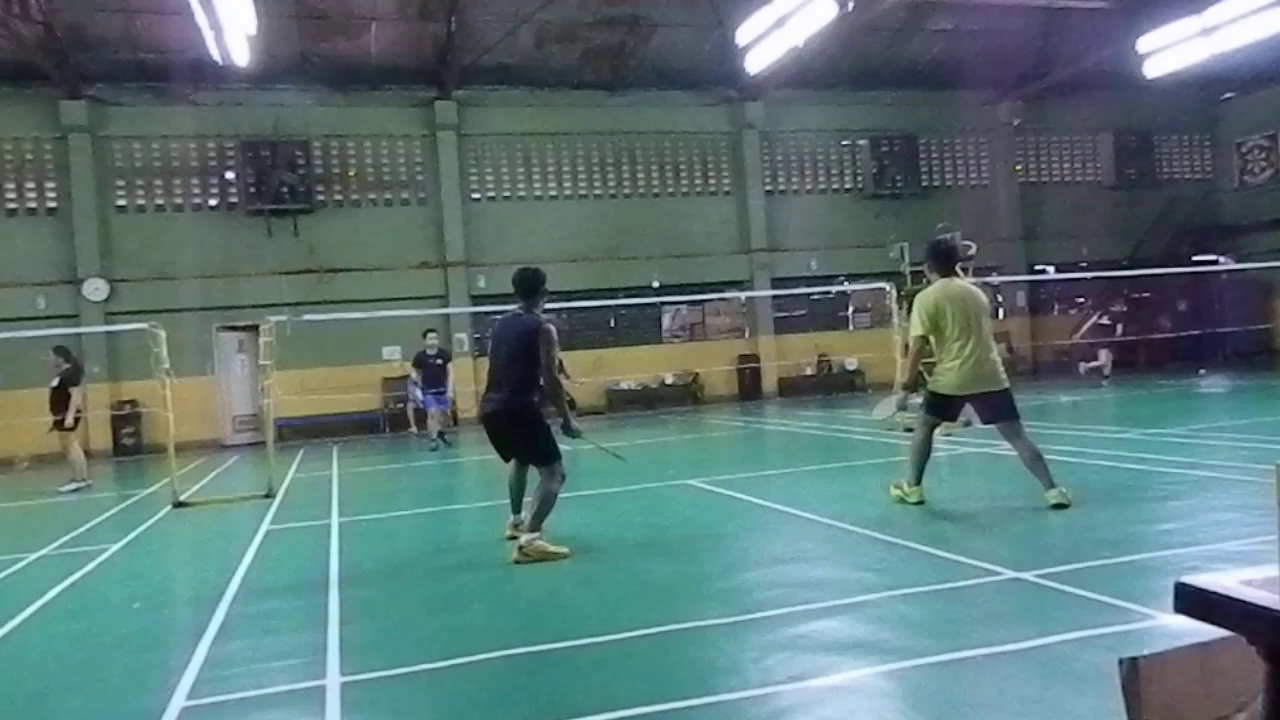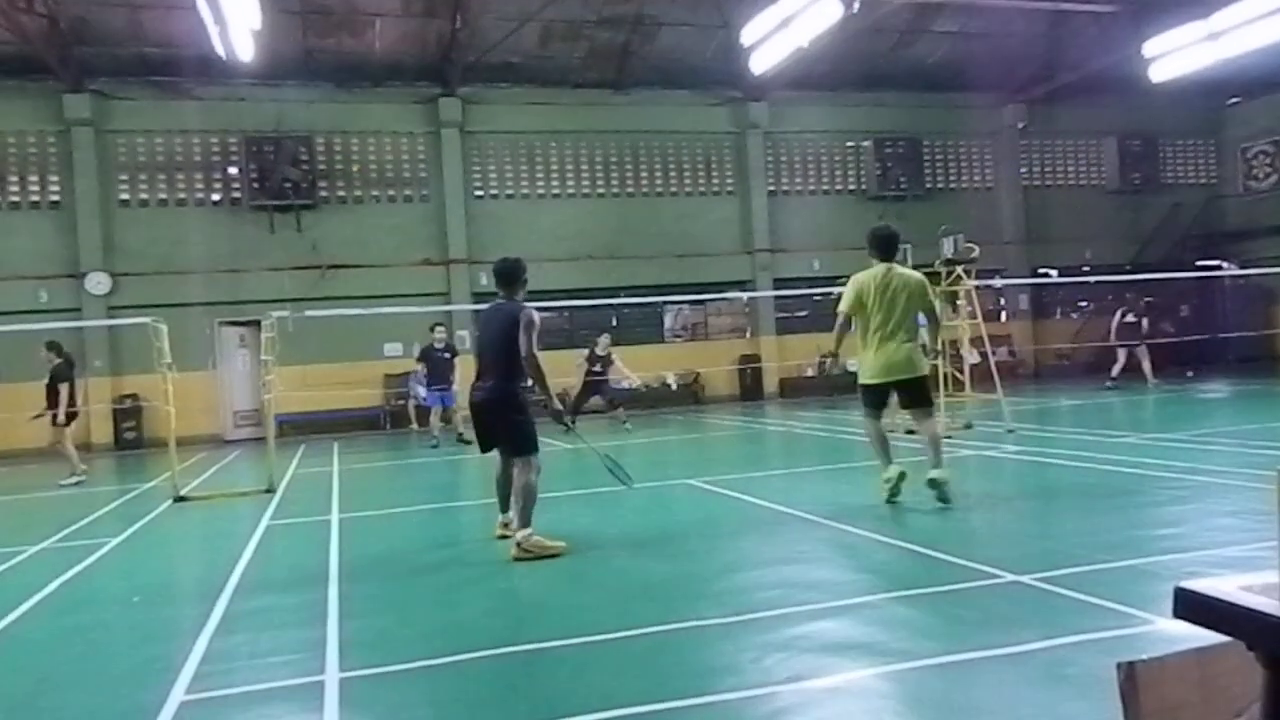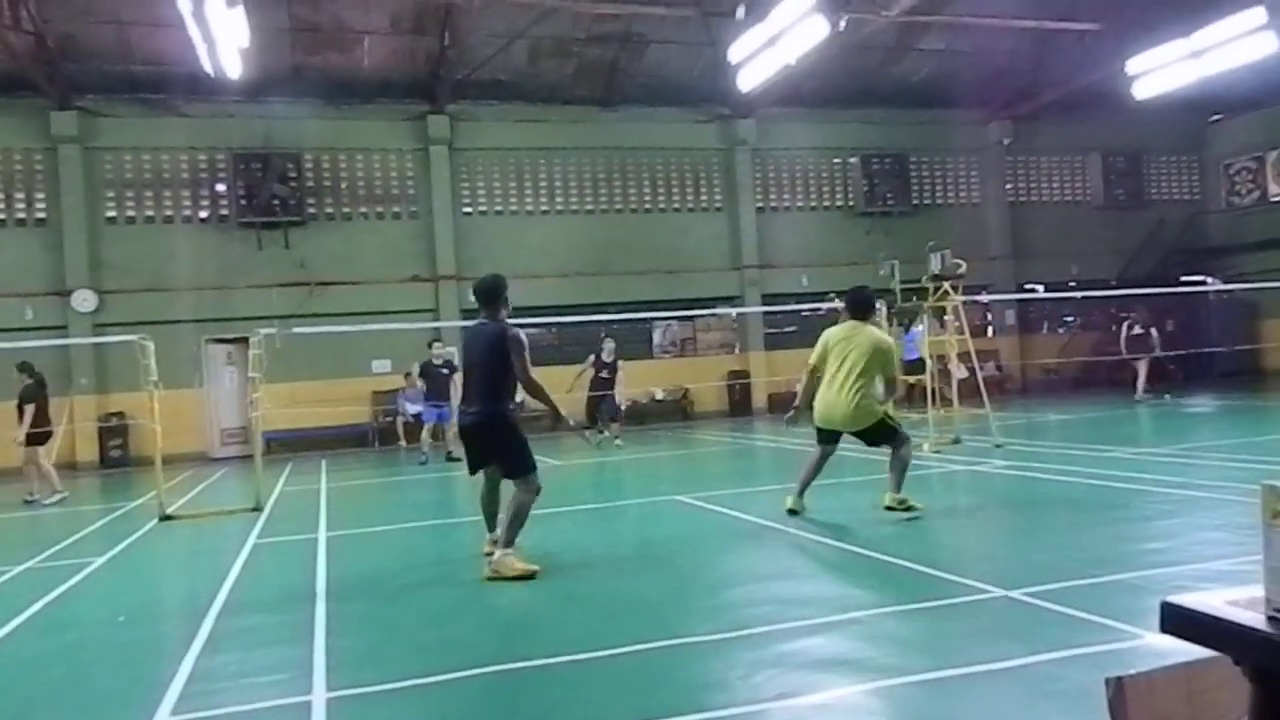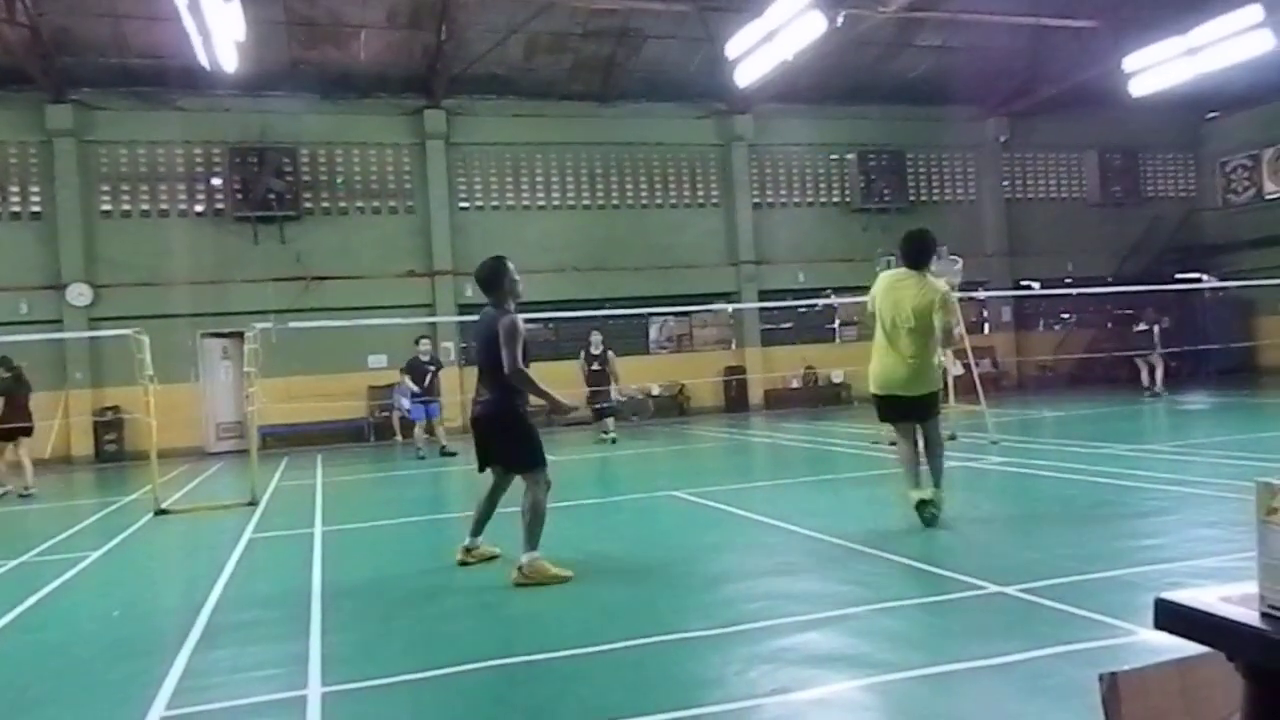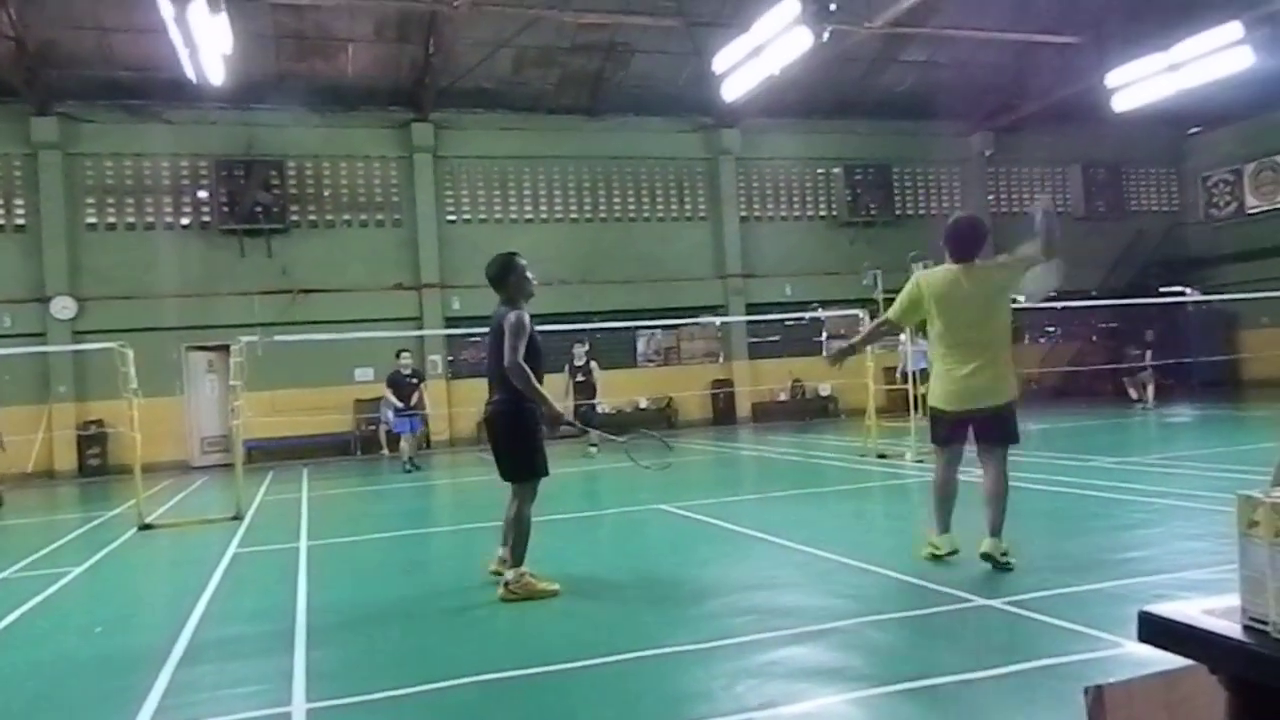
dt=0.4s
person 1, frame 1
left shoulder: (500, 324)
right shoulder: (543, 328)
right elbow: (549, 377)
right wrist: (567, 417)
left hip: (491, 407)
right hip: (520, 408)
left knee: (521, 460)
right knee: (553, 473)
left ankle: (516, 521)
right ankle: (529, 540)
person 1, frame 2
left shoulder: (486, 315)
right shoulder: (525, 314)
right elbow: (528, 357)
right wrist: (551, 399)
left hip: (480, 396)
right hip: (506, 396)
left knee: (507, 456)
right knee: (528, 464)
left ankle: (506, 520)
right ankle: (523, 535)
person 1, frame 3
left shoulder: (470, 334)
right shoulder: (510, 335)
right elbow: (525, 380)
right wrist: (554, 407)
left hip: (468, 418)
right hip: (495, 419)
left knee: (491, 478)
right knee: (528, 486)
left ankle: (494, 539)
right ankle: (501, 556)
person 1, frame 4
left shoulder: (486, 319)
right shoulder: (508, 321)
right elbow: (514, 371)
right wrist: (552, 400)
left hip: (486, 409)
right hip: (504, 411)
left knee: (501, 480)
right knee: (539, 480)
left ankle: (471, 545)
right ankle: (530, 562)
person 1, frame 5
left shoulder: (501, 316)
right shoulder: (517, 317)
right elbow: (514, 366)
left wrist: (538, 405)
right wrist: (547, 404)
left hip: (500, 410)
right hip: (515, 411)
left knee: (521, 490)
right knee: (524, 492)
left ankle: (505, 556)
right ankle: (514, 577)
person 2, frame 1
left shoulder: (926, 298)
right shoulder: (976, 293)
left elbow: (919, 344)
left wrist: (908, 379)
left hip: (950, 378)
right hip: (990, 376)
left knee: (925, 427)
right knee: (1016, 436)
left ankle: (912, 487)
right ankle: (1052, 490)
person 2, frame 2
left shoulder: (859, 282)
right shoulder: (916, 279)
left elbow: (843, 321)
right elbow: (934, 319)
left wrist: (834, 351)
right wrist: (933, 344)
left hip: (874, 365)
right hip: (910, 361)
left knee: (873, 420)
right knee: (926, 417)
left ankle: (890, 470)
right ankle: (936, 471)
person 2, frame 3
left shoulder: (831, 334)
right shoulder: (883, 342)
left elbow: (811, 373)
right elbow: (891, 384)
left wrist: (799, 406)
right wrist: (881, 402)
left hip: (825, 410)
right hip: (861, 412)
left knee: (822, 453)
right knee: (901, 443)
left ankle: (795, 499)
right ankle: (895, 497)
person 2, frame 4
left shoulder: (884, 280)
right shoulder: (938, 292)
left elbow: (873, 309)
right elbow: (945, 340)
right wrist: (946, 338)
left hip: (884, 376)
right hip: (920, 375)
left knee: (905, 436)
right knee: (930, 431)
left ankle: (917, 493)
right ankle: (934, 491)
person 2, frame 5
left shoulder: (925, 283)
right shoulder: (1000, 274)
left elbow: (887, 324)
right elbow: (1044, 252)
left wrist: (851, 346)
right wrist: (1044, 217)
left hip: (950, 393)
right hip: (995, 391)
left knee: (945, 464)
right knee: (994, 466)
left ankle: (942, 538)
right ankle: (994, 542)
